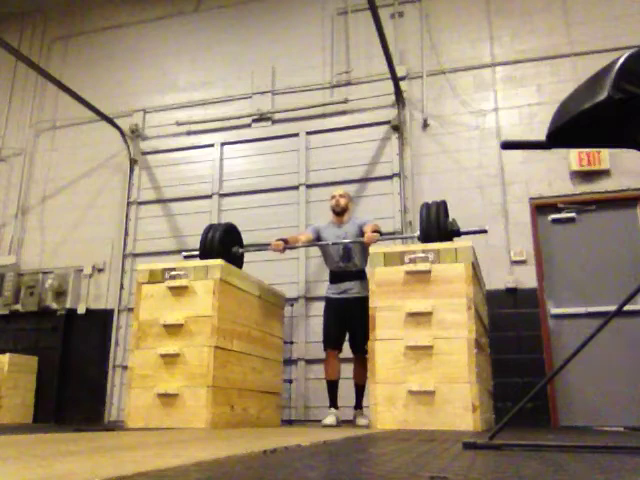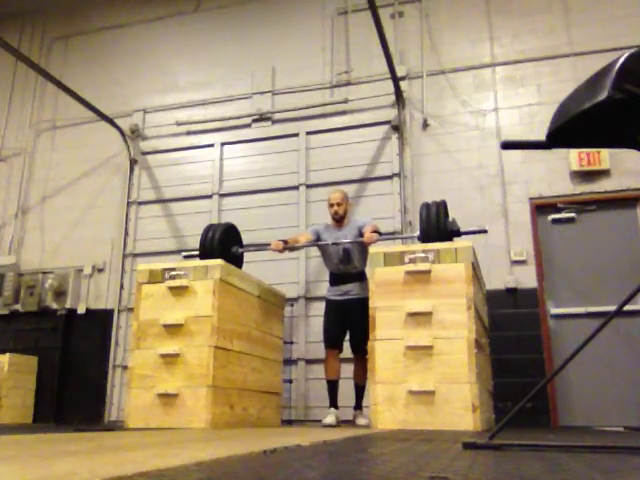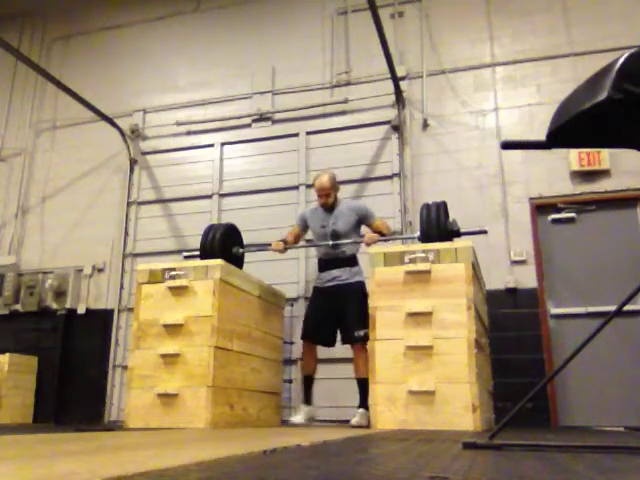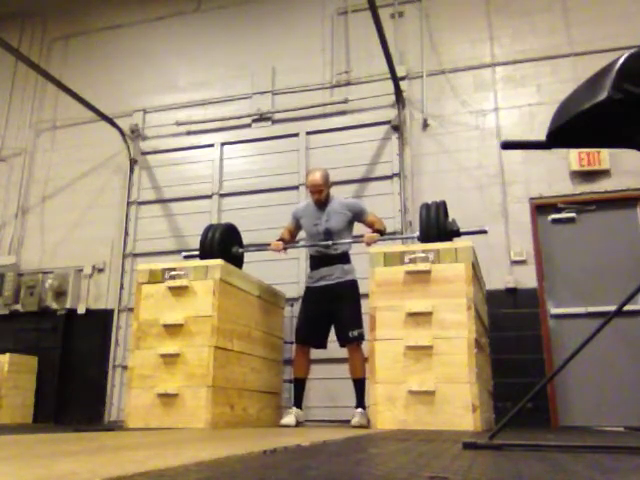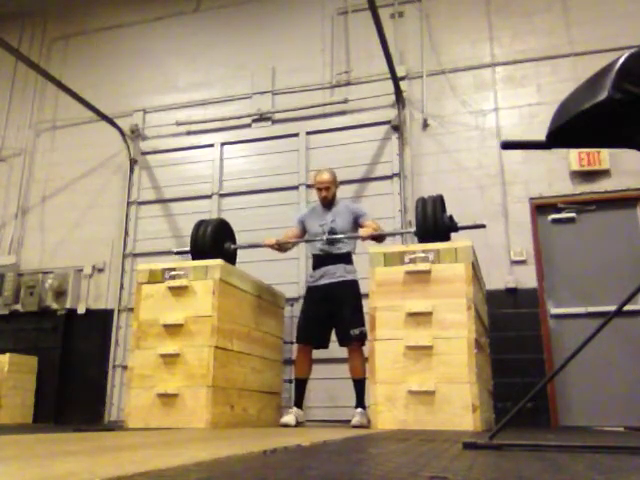
dt=1s
person 1, frame 1
left shoulder: (359, 224)
right shoulder: (321, 229)
left elbow: (372, 228)
right elbow: (302, 237)
left wrist: (373, 233)
right wrist: (284, 242)
left hip: (359, 295)
right hip: (334, 296)
left knee: (360, 352)
right knee: (331, 351)
left ankle: (359, 409)
right ankle: (333, 409)
person 1, frame 2
left shoulder: (359, 225)
right shoulder: (321, 230)
left elbow: (371, 229)
right elbow: (301, 239)
left wrist: (372, 234)
right wrist: (284, 243)
left hip: (359, 296)
right hip: (334, 297)
left knee: (360, 354)
right knee: (331, 351)
left ankle: (358, 409)
right ankle: (333, 408)
person 1, frame 3
left shoulder: (355, 209)
right shoulder: (309, 214)
left elbow: (385, 229)
right elbow: (294, 236)
left wrist: (376, 235)
right wrist: (283, 243)
left hip: (350, 283)
right hip: (322, 285)
left knee: (358, 343)
right knee: (308, 341)
left ankle: (363, 408)
right ankle: (306, 404)
person 1, frame 4
left shoulder: (349, 206)
right shoulder: (300, 211)
left elbow: (378, 223)
right elbow: (290, 232)
left wrist: (375, 234)
right wrist: (281, 241)
left hip: (343, 283)
right hip: (314, 285)
left knee: (353, 343)
right knee: (302, 344)
left ankle: (360, 408)
right ankle: (296, 408)
person 1, frame 5
left shoulder: (352, 210)
right shoulder: (307, 215)
left elbow: (379, 233)
right elbow: (288, 241)
left wrist: (371, 232)
right wrist: (275, 243)
left hip: (344, 283)
right hip: (316, 285)
left knee: (354, 344)
right knee: (303, 345)
left ankle: (360, 408)
right ankle: (297, 407)
